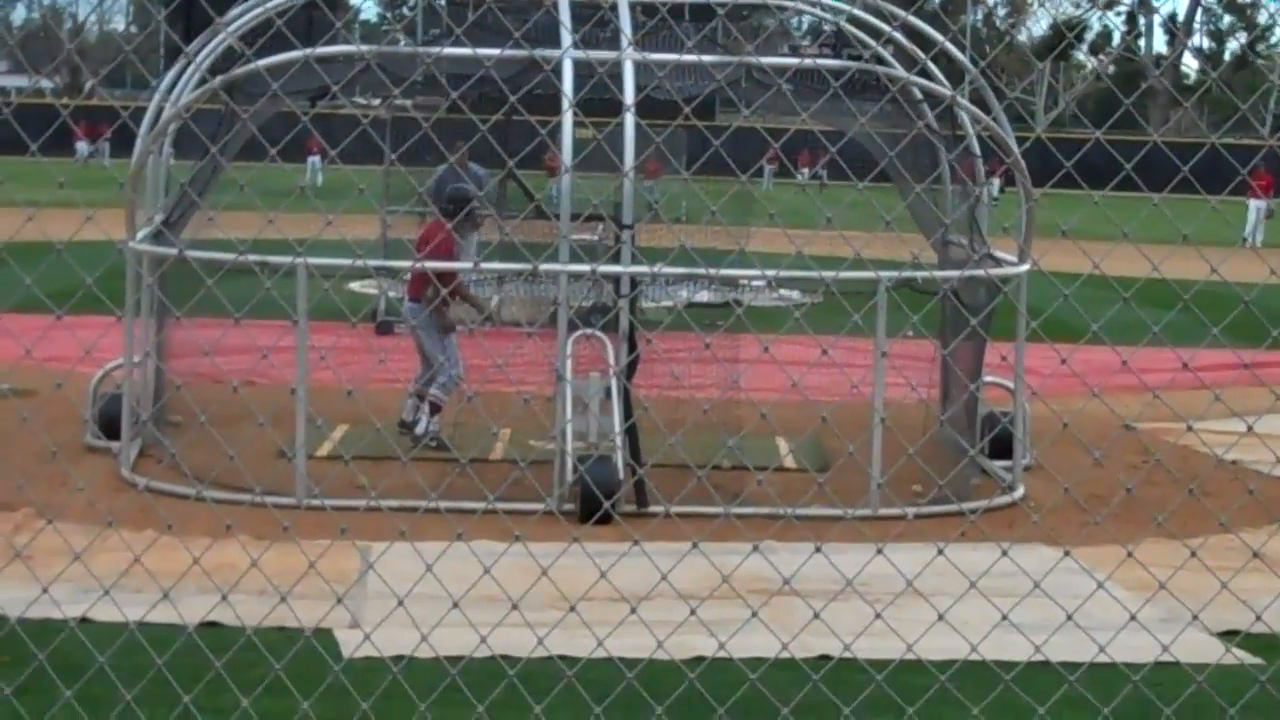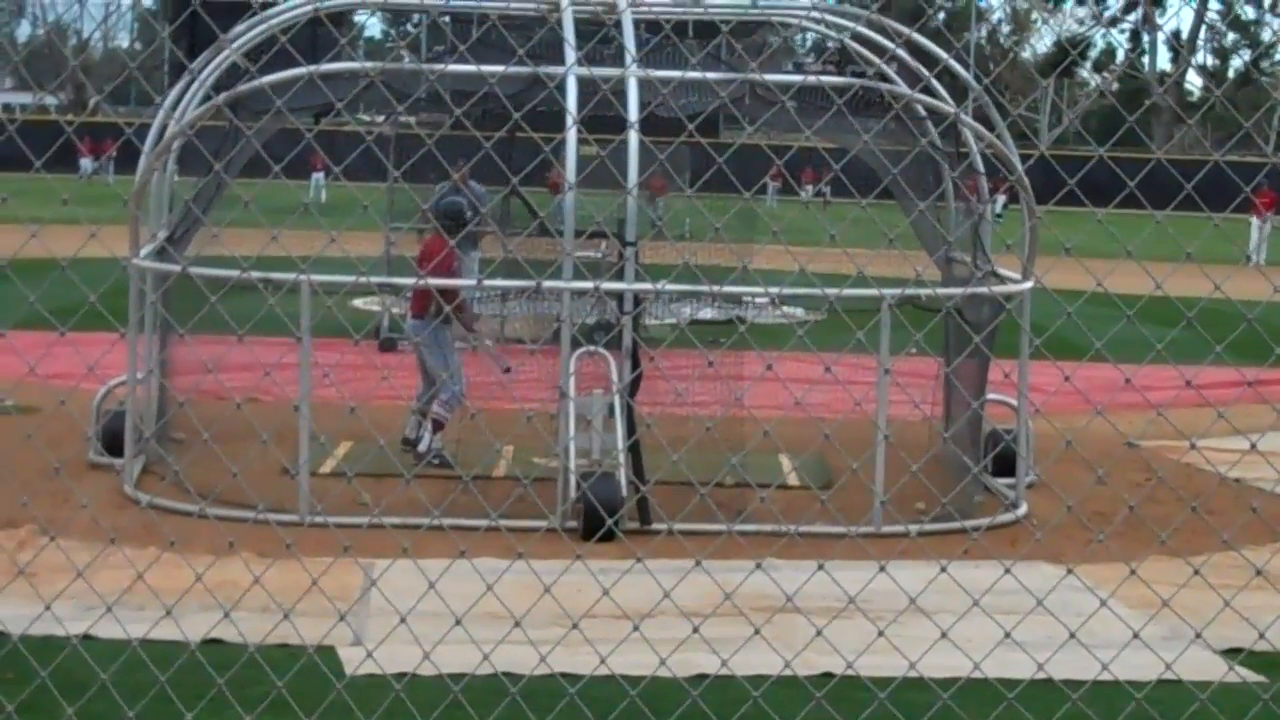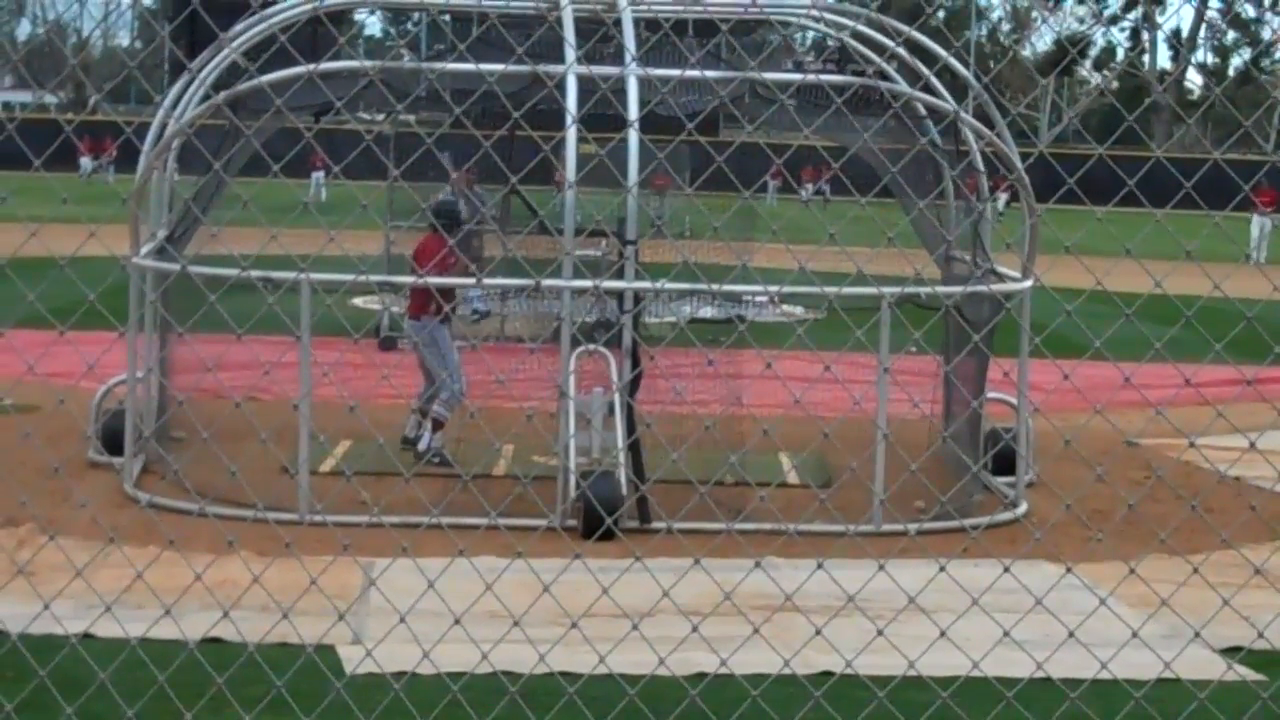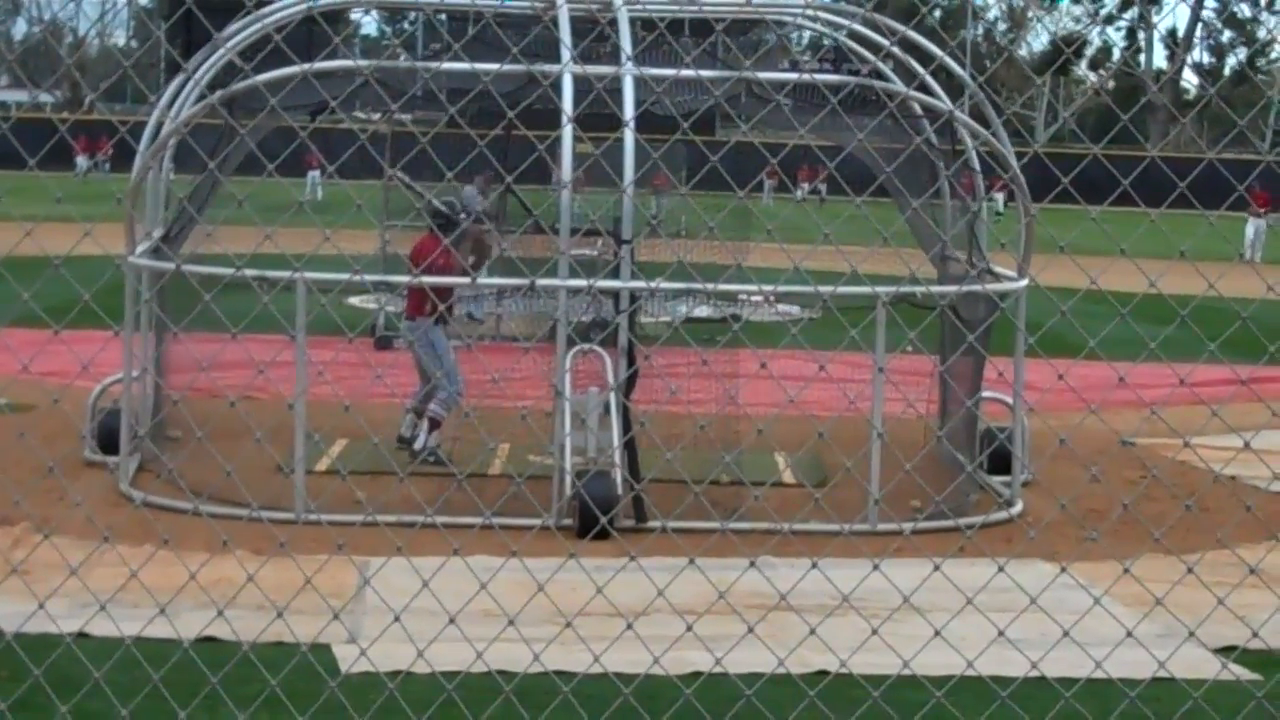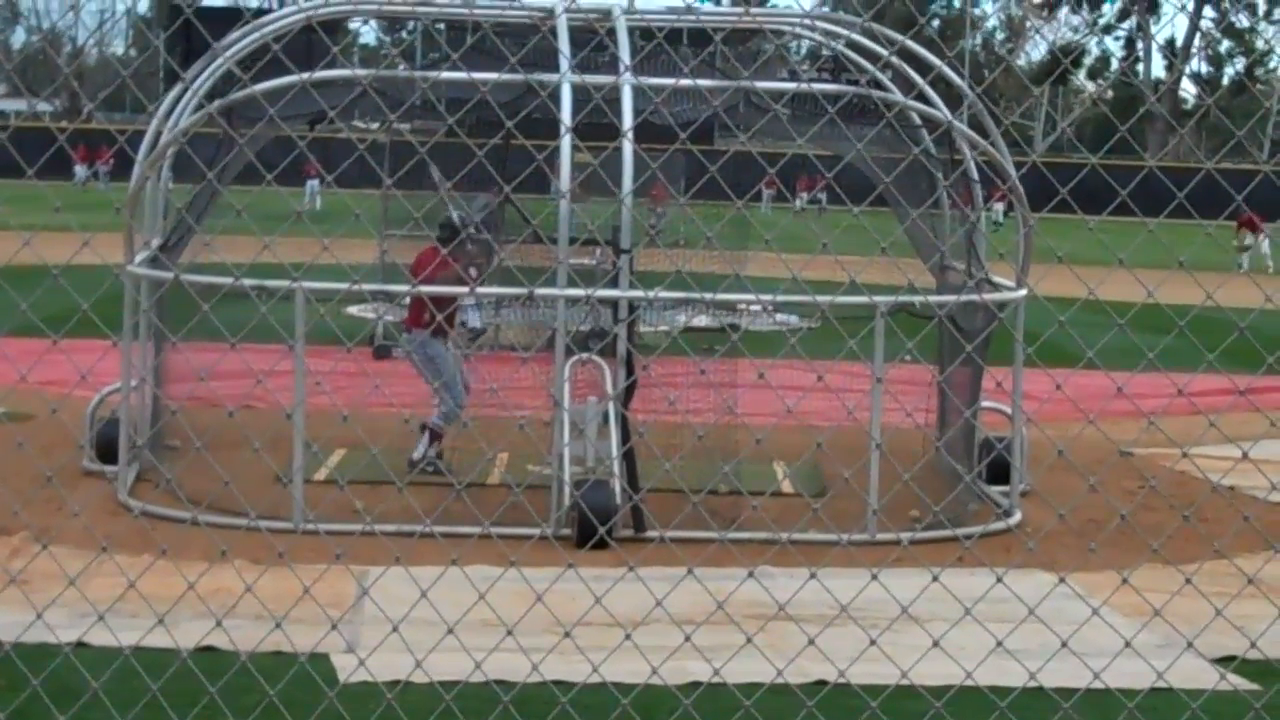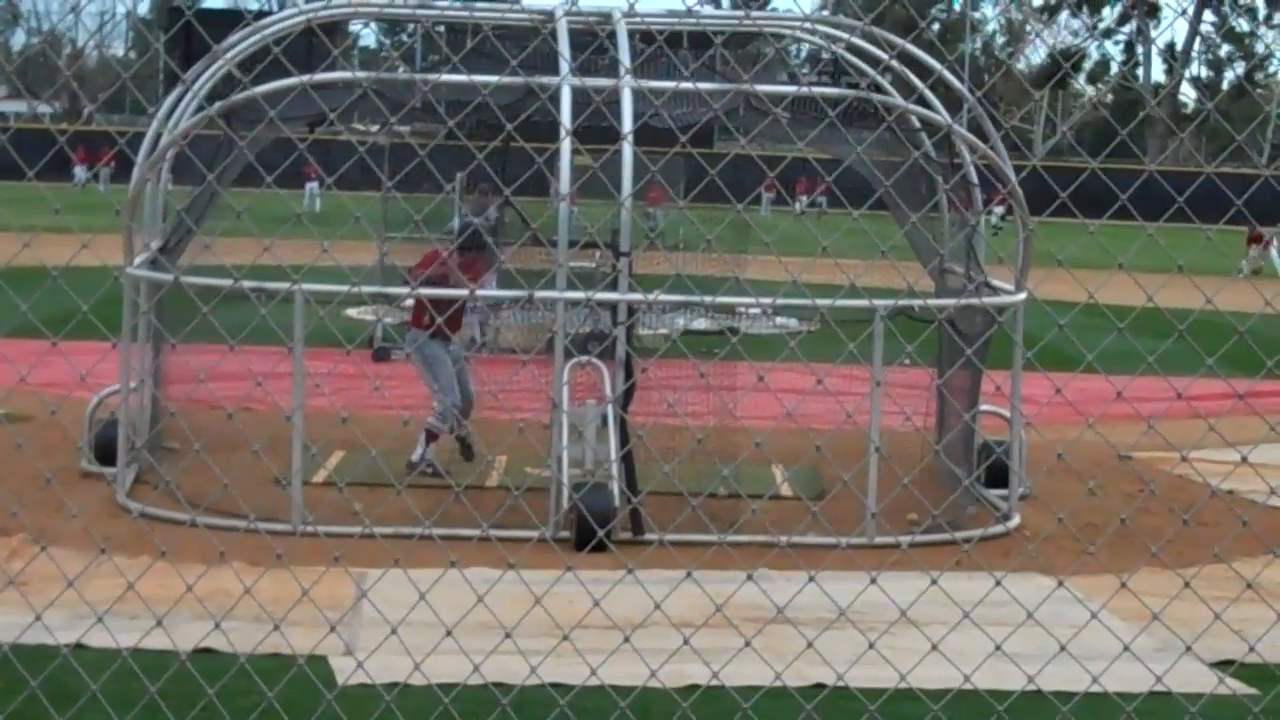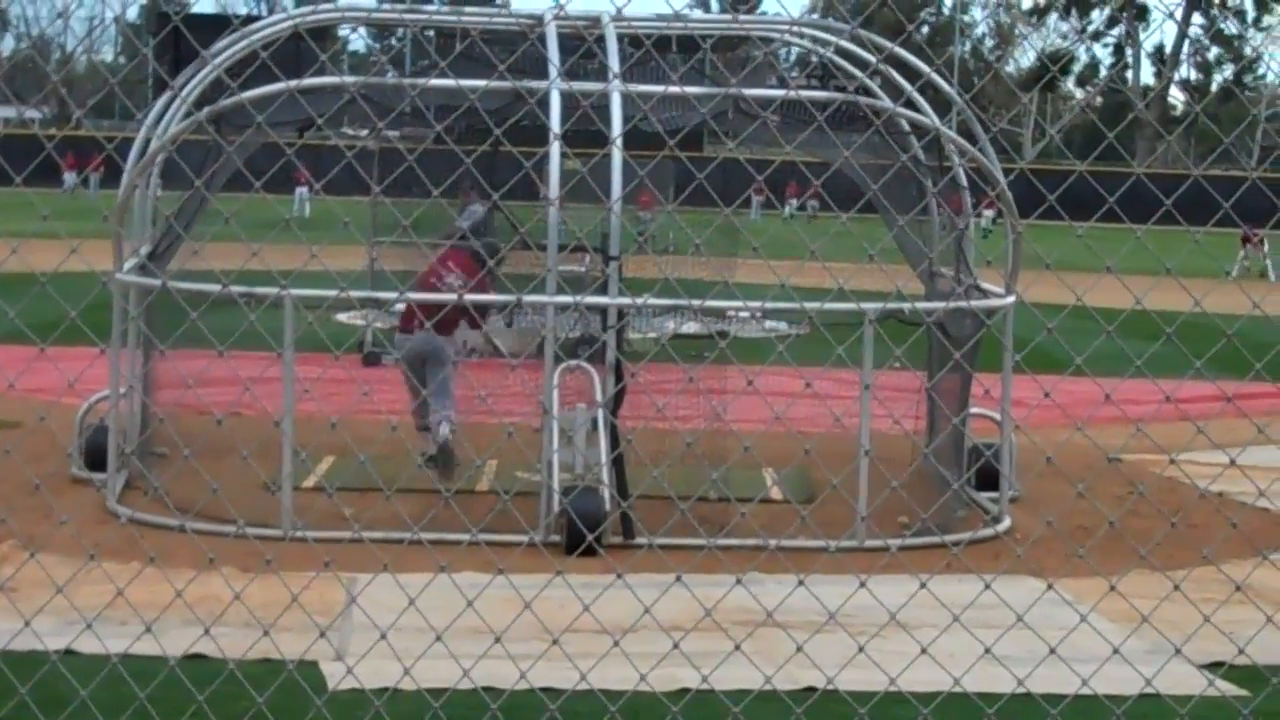
dt=0.4s
person 1, frame 1
left shoulder: (444, 231)
right shoulder: (440, 235)
left elbow: (449, 278)
right elbow: (427, 280)
left wrist: (476, 303)
right wrist: (442, 317)
left hip: (421, 308)
right hip: (426, 310)
left knee: (432, 368)
right knee: (452, 371)
left ankle: (409, 419)
right ankle: (425, 430)
person 1, frame 2
left shoulder: (444, 247)
right shoulder: (439, 249)
left elbow: (449, 291)
right elbow: (431, 296)
left wrist: (465, 312)
right wrist: (460, 317)
left hip: (424, 323)
right hip: (429, 325)
left knee: (433, 384)
right knee: (454, 388)
left ankle: (412, 436)
right ankle: (427, 448)
person 1, frame 3
left shoulder: (442, 245)
right shoulder: (432, 246)
left elbow: (448, 281)
right elbow: (435, 285)
right wrist: (463, 263)
left hip: (428, 322)
right hip: (427, 323)
left knee: (435, 382)
right knee: (453, 387)
left ankle: (412, 434)
right ankle: (427, 447)
person 1, frame 4
left shoulder: (440, 246)
right shoulder: (429, 246)
left elbow: (466, 274)
right elbow: (452, 274)
left wrist: (479, 250)
right wrist: (467, 243)
left hip: (425, 324)
right hip: (424, 325)
left knee: (431, 383)
right knee: (451, 388)
left ankle: (407, 433)
right ankle: (423, 447)
person 1, frame 5
left shoulder: (449, 258)
right shoulder: (429, 257)
left elbow: (472, 284)
right elbow: (436, 286)
right wrist: (461, 263)
left hip: (438, 336)
right hip: (423, 338)
left knee: (461, 388)
right knee: (455, 401)
left ankle: (430, 430)
right ankle: (421, 457)
person 1, frame 6
left shoulder: (478, 263)
right shoulder: (436, 257)
left elbow: (472, 289)
right elbow: (412, 279)
left wrist: (456, 273)
right wrist: (446, 269)
left hip: (448, 339)
right hip: (424, 339)
left knee: (466, 397)
right knee: (449, 401)
left ankle: (461, 432)
right ankle: (419, 459)
person 1, frame 7
left shoulder: (452, 254)
right shoulder: (481, 286)
right elbow: (477, 324)
left hip: (407, 338)
right hip: (438, 341)
left knee: (420, 399)
right knee: (441, 400)
left ankle: (431, 452)
right ankle: (442, 439)
